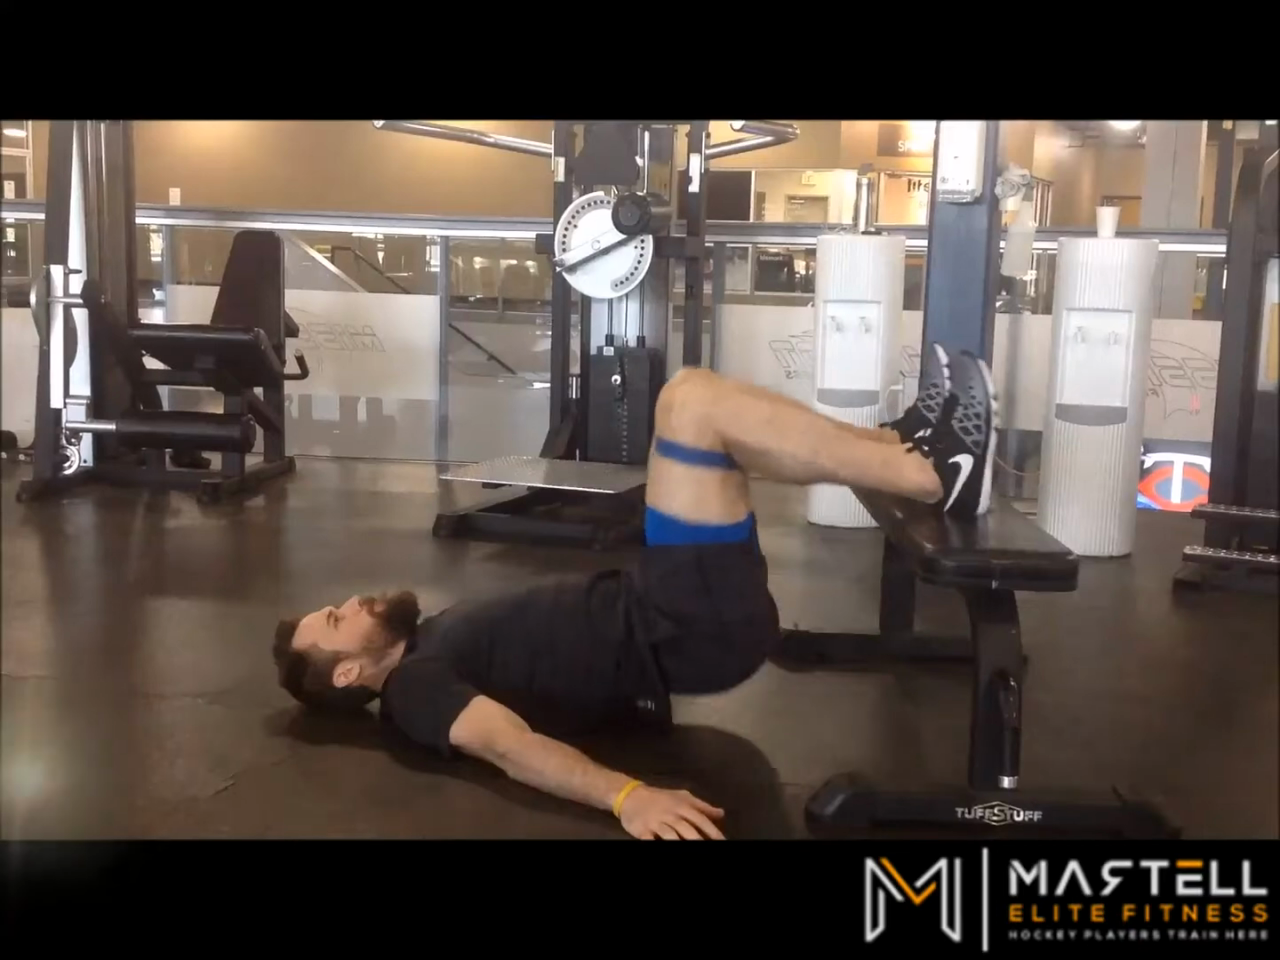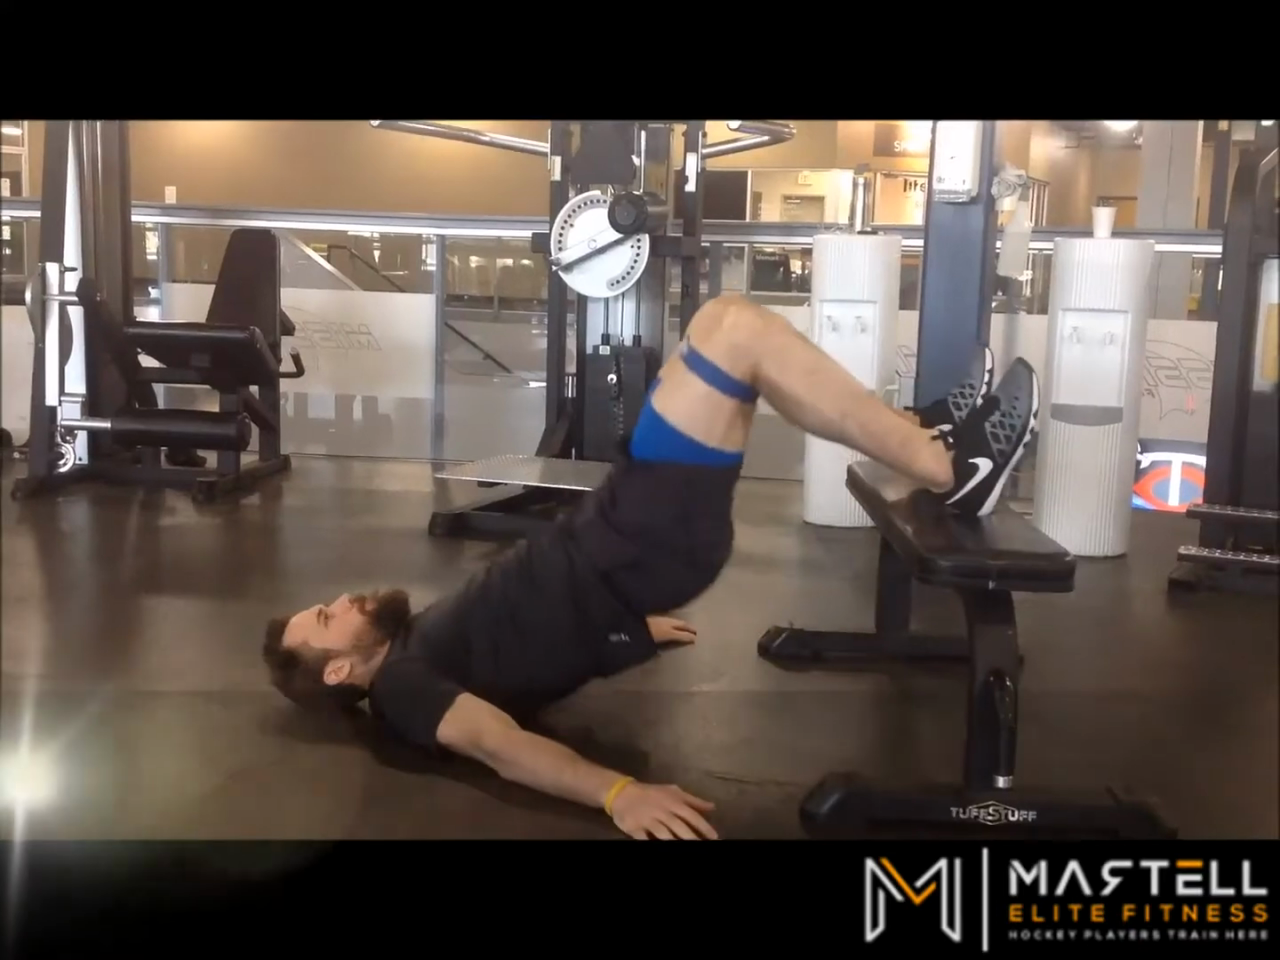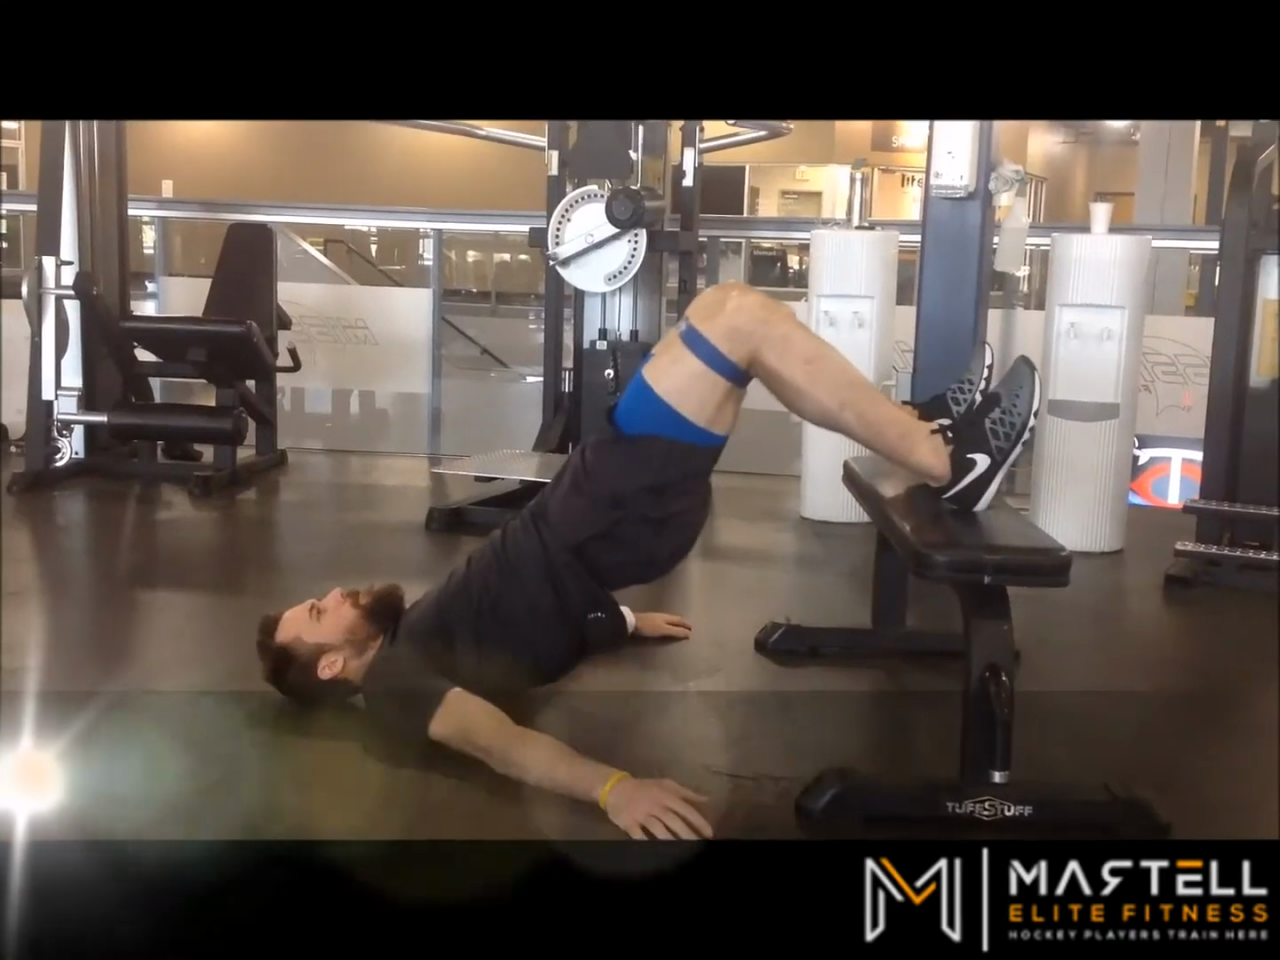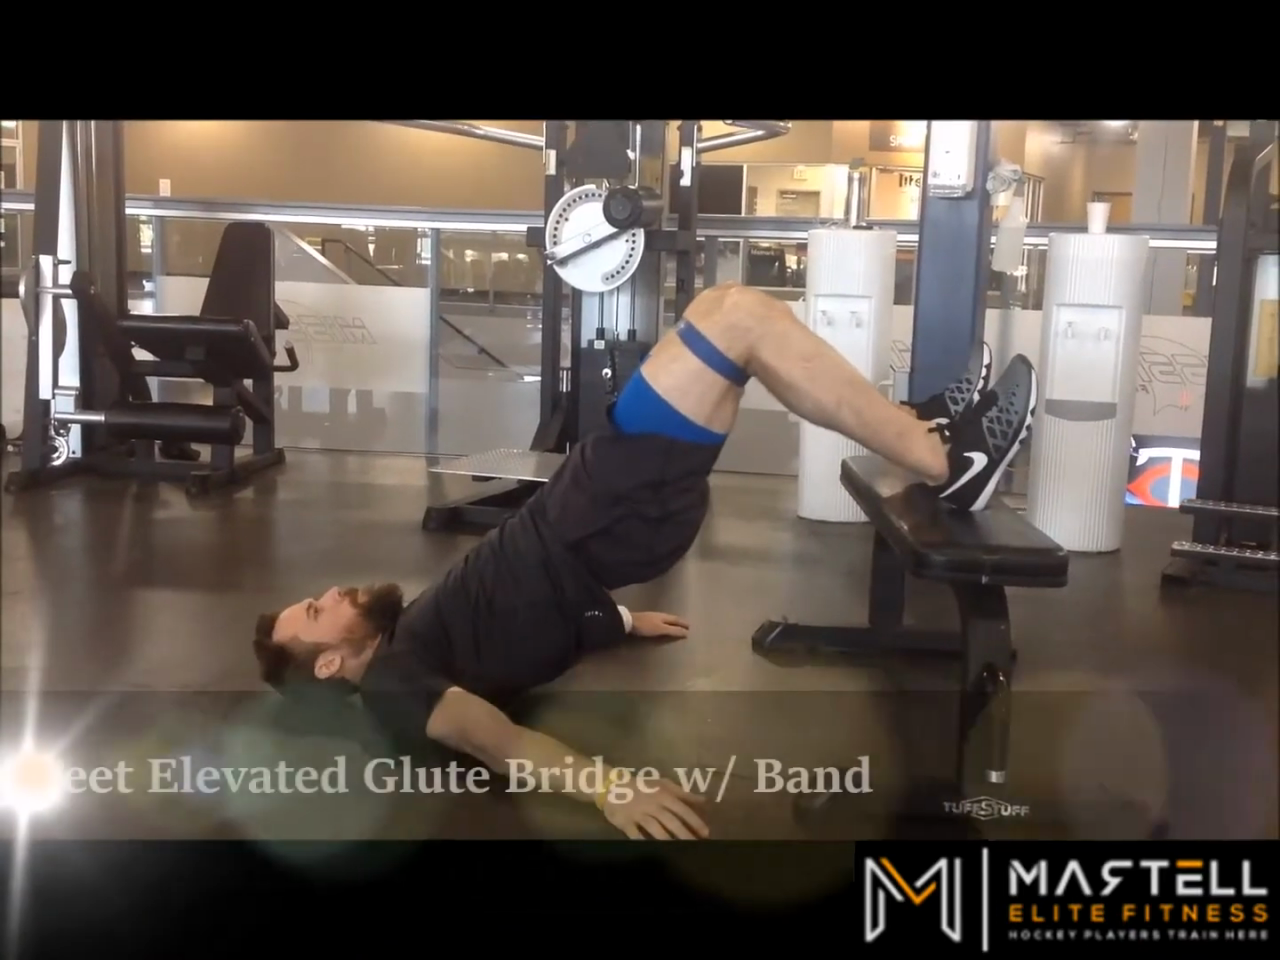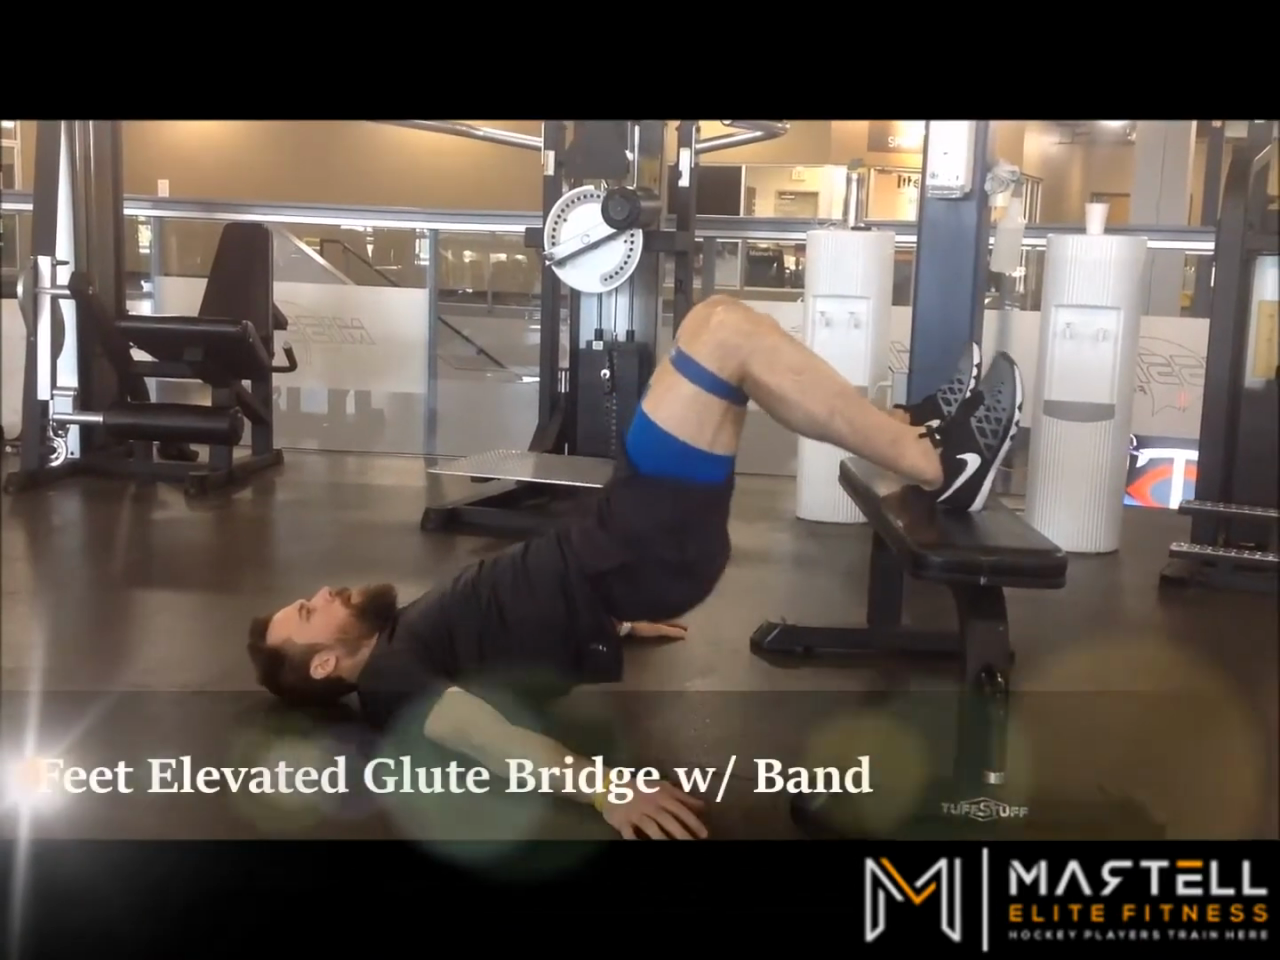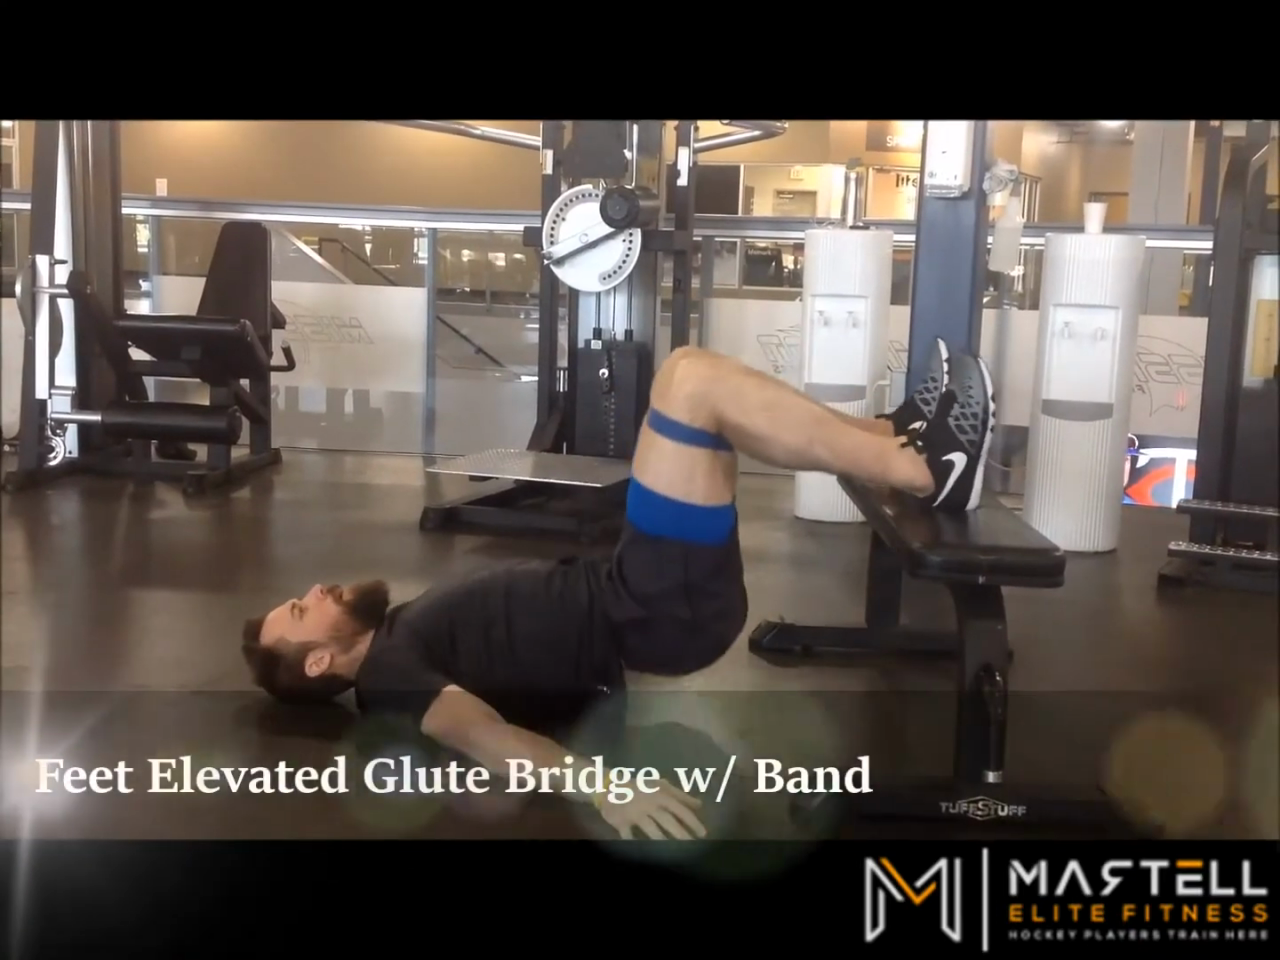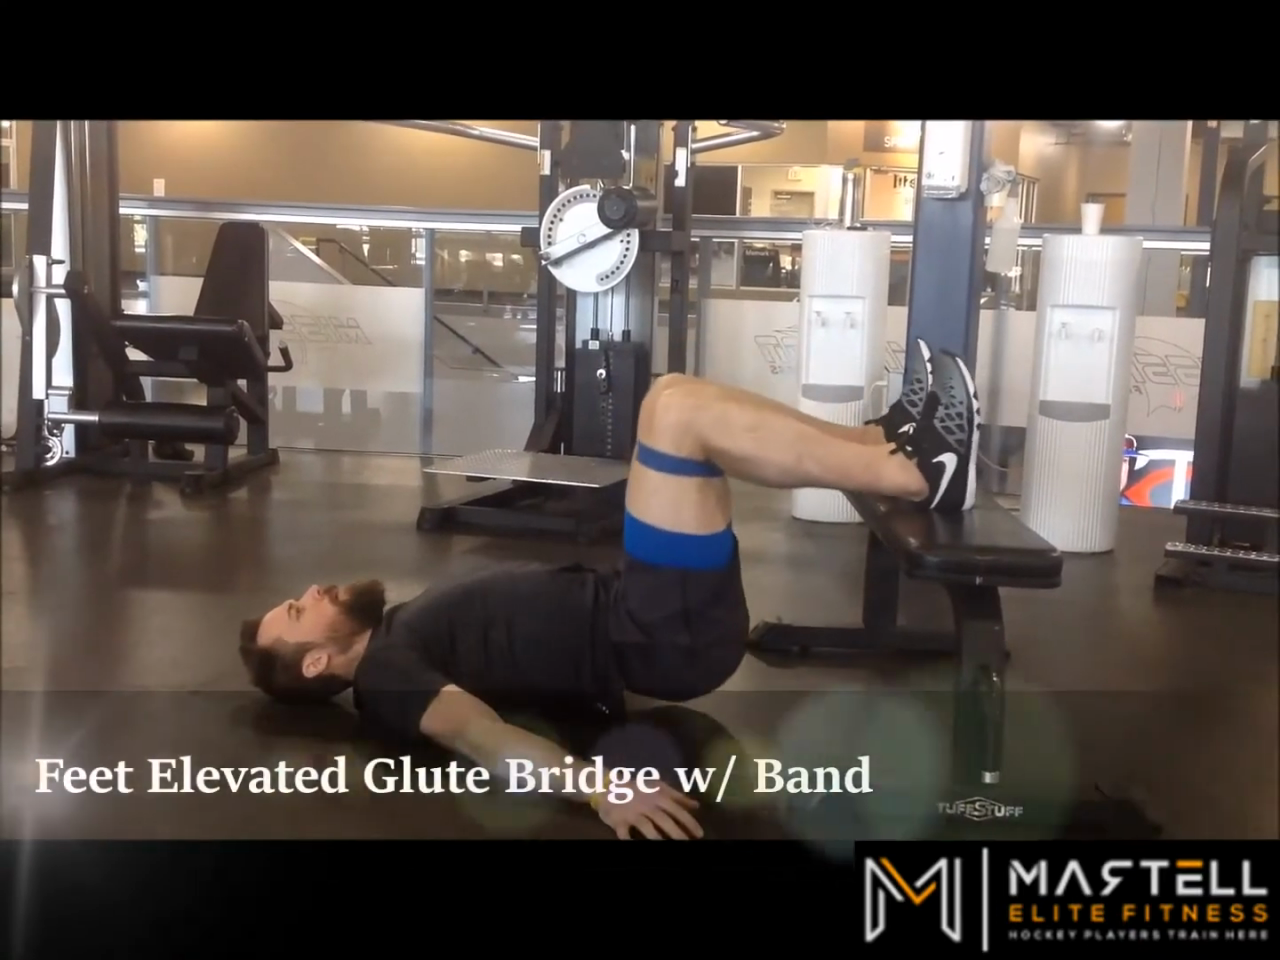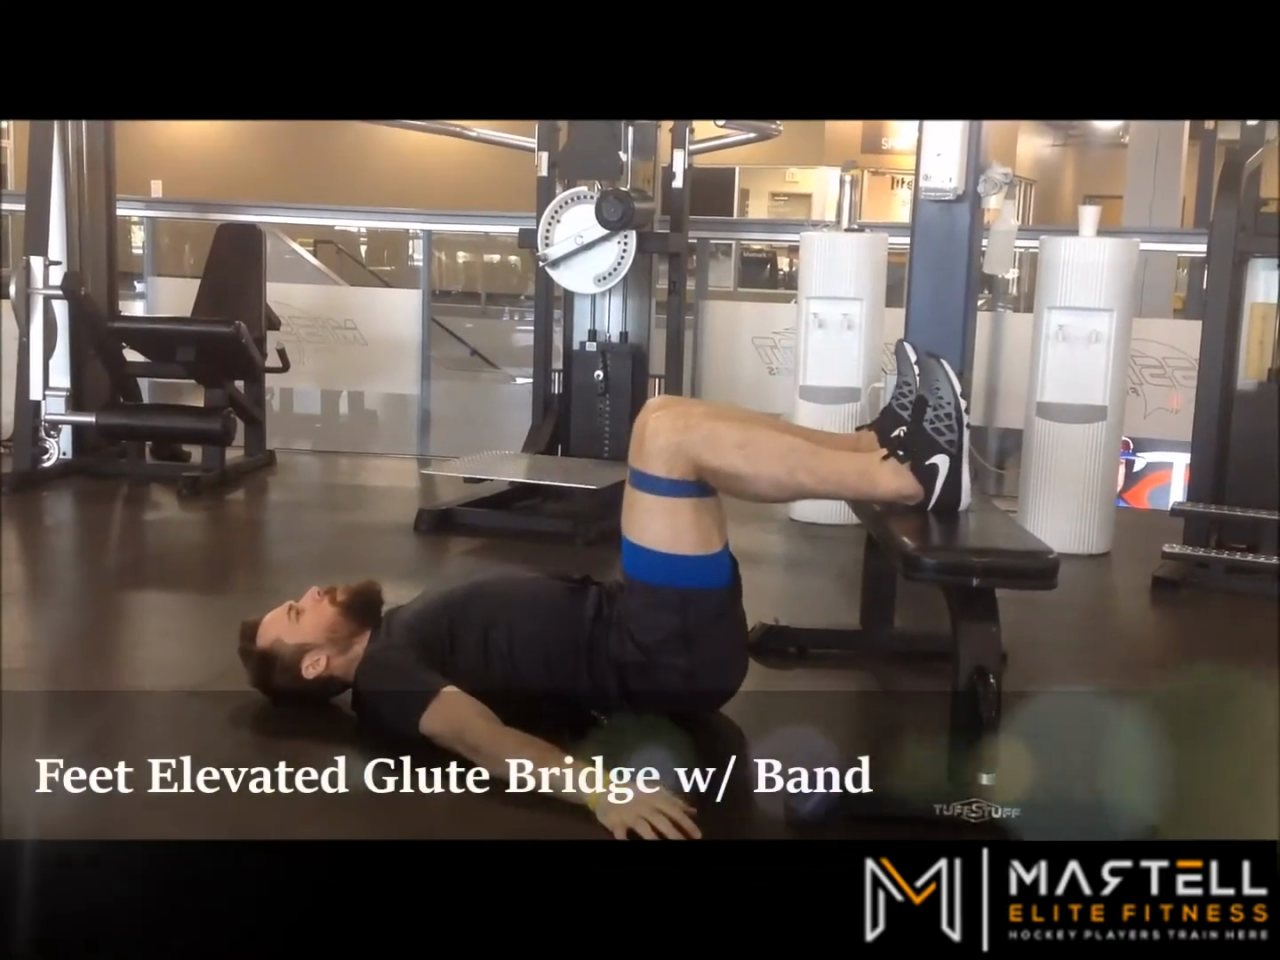
dt=0.4s
person 1, frame 1
left shoulder: (429, 642)
right shoulder: (413, 691)
right elbow: (508, 746)
right wrist: (626, 794)
left hip: (637, 622)
right hip: (683, 635)
left knee: (701, 401)
right knee: (693, 399)
left ankle: (908, 445)
right ankle: (938, 475)
person 1, frame 2
left shoulder: (417, 641)
right shoulder: (399, 686)
right elbow: (496, 745)
right wrist: (618, 793)
left hip: (608, 545)
right hip: (636, 546)
left knee: (728, 323)
right knee: (738, 332)
left ankle: (927, 436)
right ankle: (952, 469)
person 1, frame 3
left shoulder: (410, 637)
right shoulder: (394, 681)
right elbow: (492, 740)
right wrist: (610, 786)
left hip: (590, 518)
right hip: (615, 516)
left knee: (733, 315)
right knee: (738, 316)
left ankle: (924, 430)
right ankle: (948, 463)
person 1, frame 4
left shoulder: (407, 637)
right shoulder: (390, 682)
right elbow: (489, 738)
right wrist: (604, 784)
left hip: (586, 523)
right hip: (617, 515)
left knee: (732, 313)
right knee: (736, 313)
left ankle: (921, 428)
right ankle: (945, 460)
person 1, frame 5
left shoulder: (403, 634)
right shoulder: (391, 681)
right elbow: (485, 737)
right wrist: (600, 786)
left hip: (608, 555)
right hip: (641, 553)
left knee: (721, 334)
right knee: (721, 329)
left ankle: (916, 429)
right ankle: (939, 465)
person 1, frame 6
left shoulder: (402, 631)
right shoulder: (390, 678)
right elbow: (482, 737)
right wrist: (599, 785)
left hip: (626, 594)
right hip: (660, 609)
left knee: (695, 383)
right knee: (691, 380)
left ankle: (900, 435)
right ankle: (929, 471)
person 1, frame 7
left shoulder: (399, 632)
right shoulder: (386, 677)
right elbow: (480, 735)
right wrist: (594, 787)
left hip: (624, 607)
right hip: (661, 636)
left knee: (685, 407)
right knee: (676, 408)
left ankle: (889, 439)
right ankle: (922, 473)
person 1, frame 8
left shoulder: (399, 633)
right shoulder: (386, 679)
right elbow: (478, 736)
right wrist: (594, 790)
left hip: (622, 621)
right hip: (659, 657)
left knee: (678, 426)
right knee: (667, 430)
left ankle: (884, 444)
right ankle: (917, 478)
